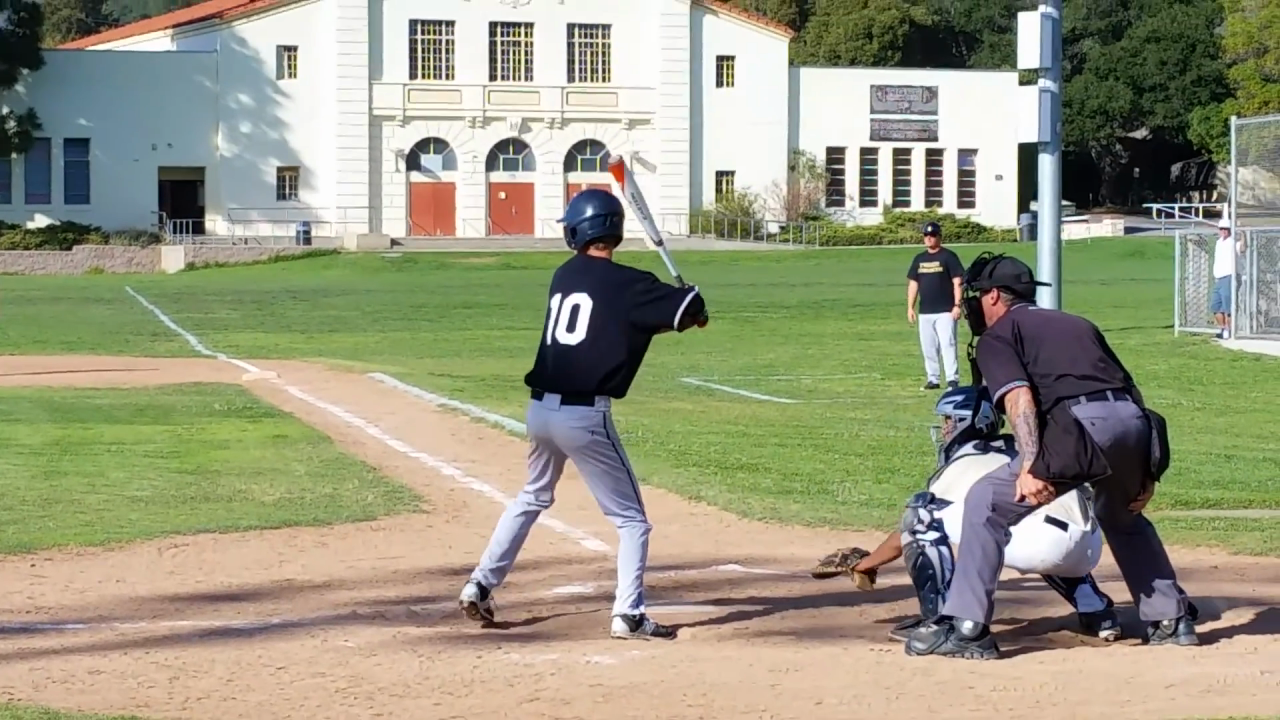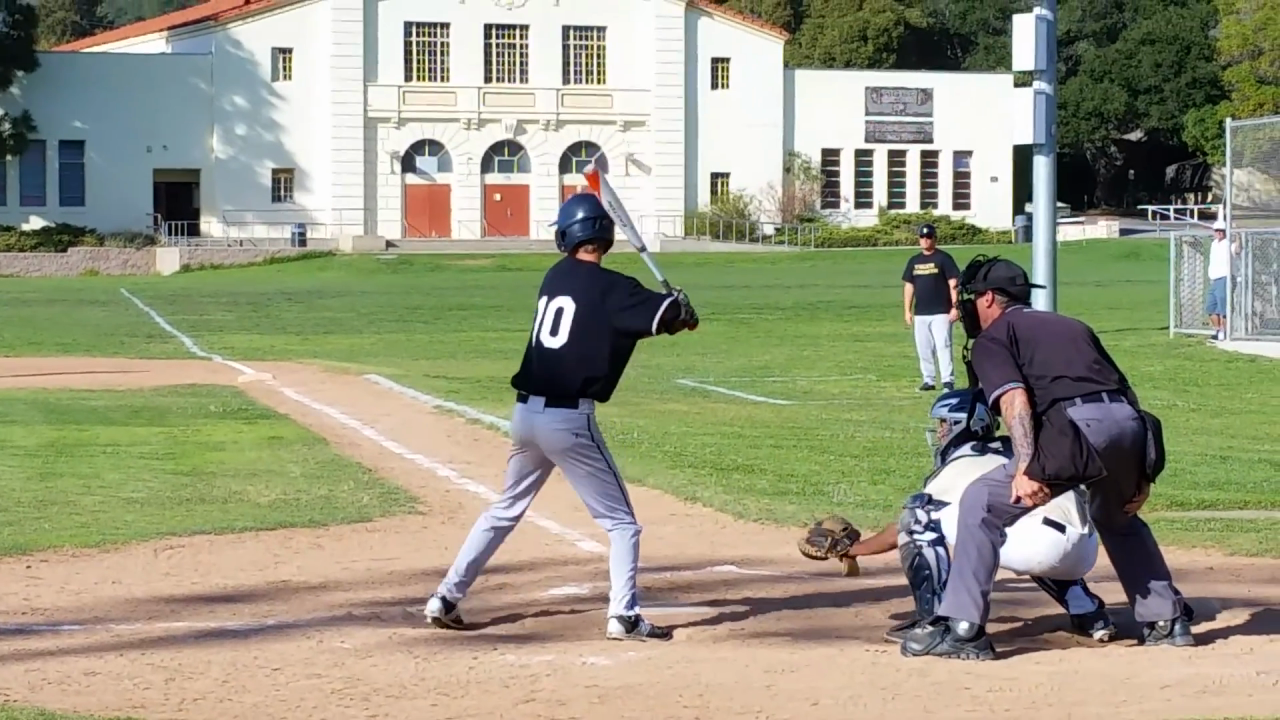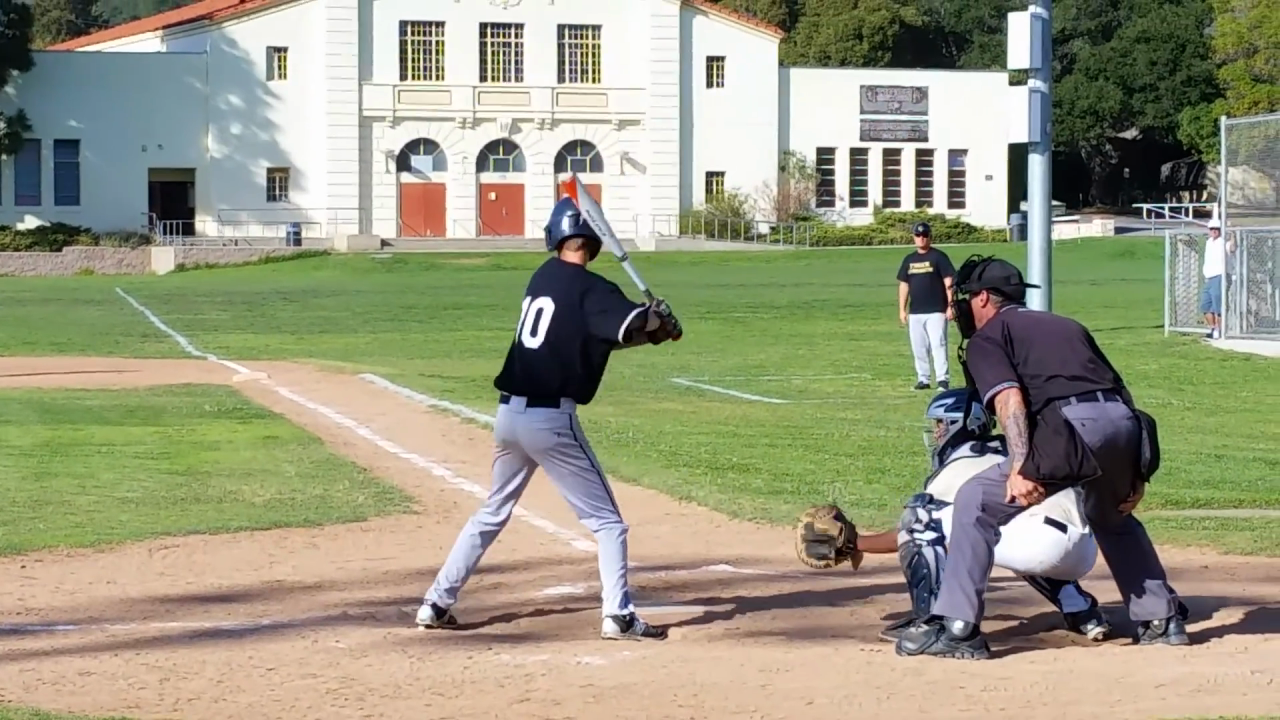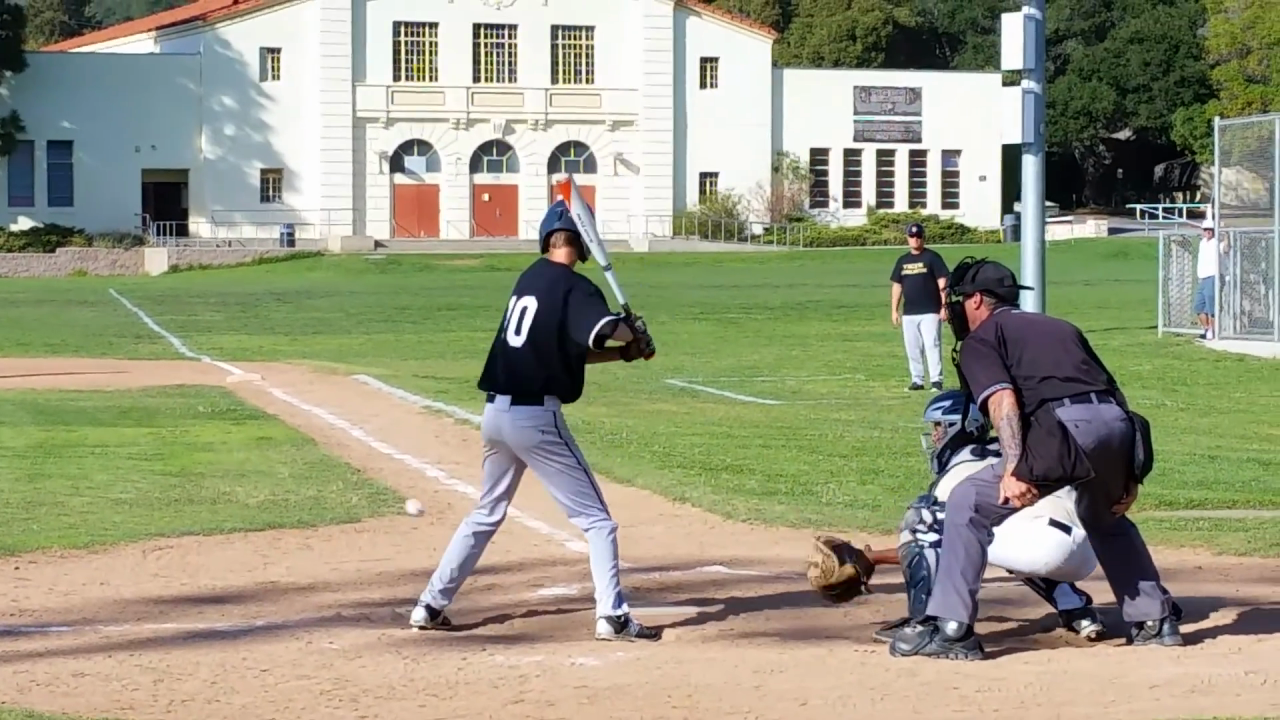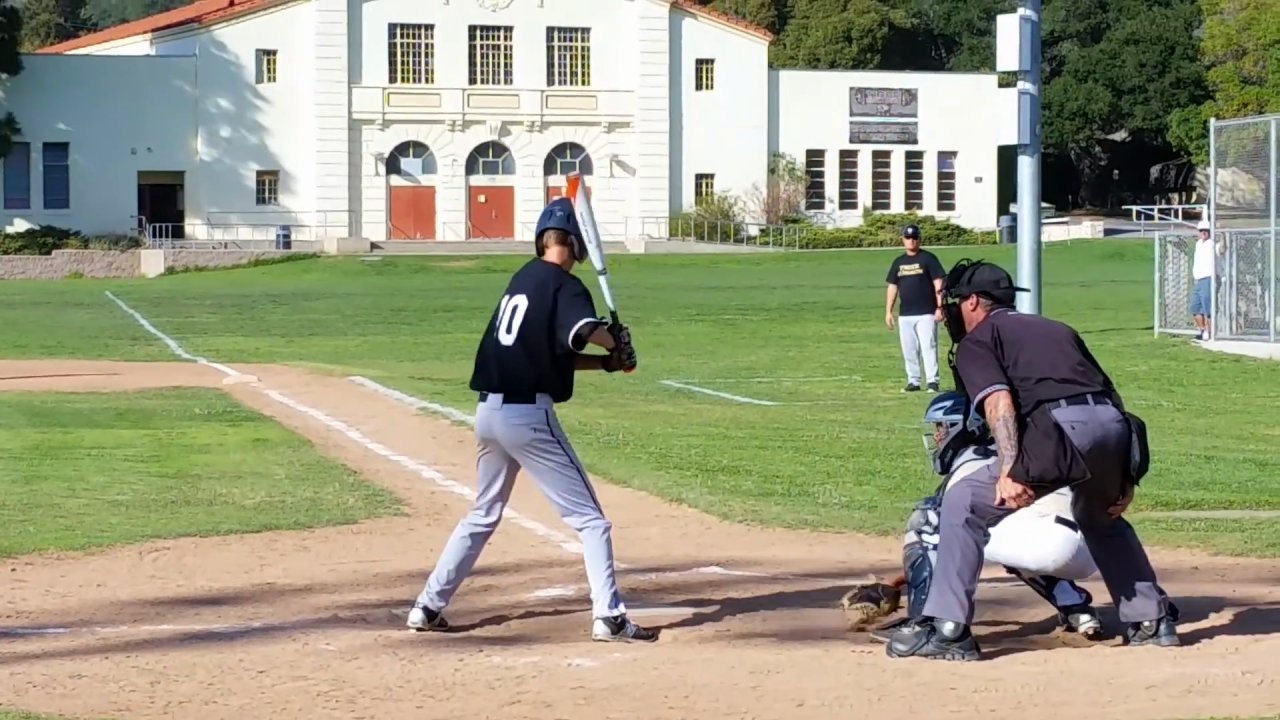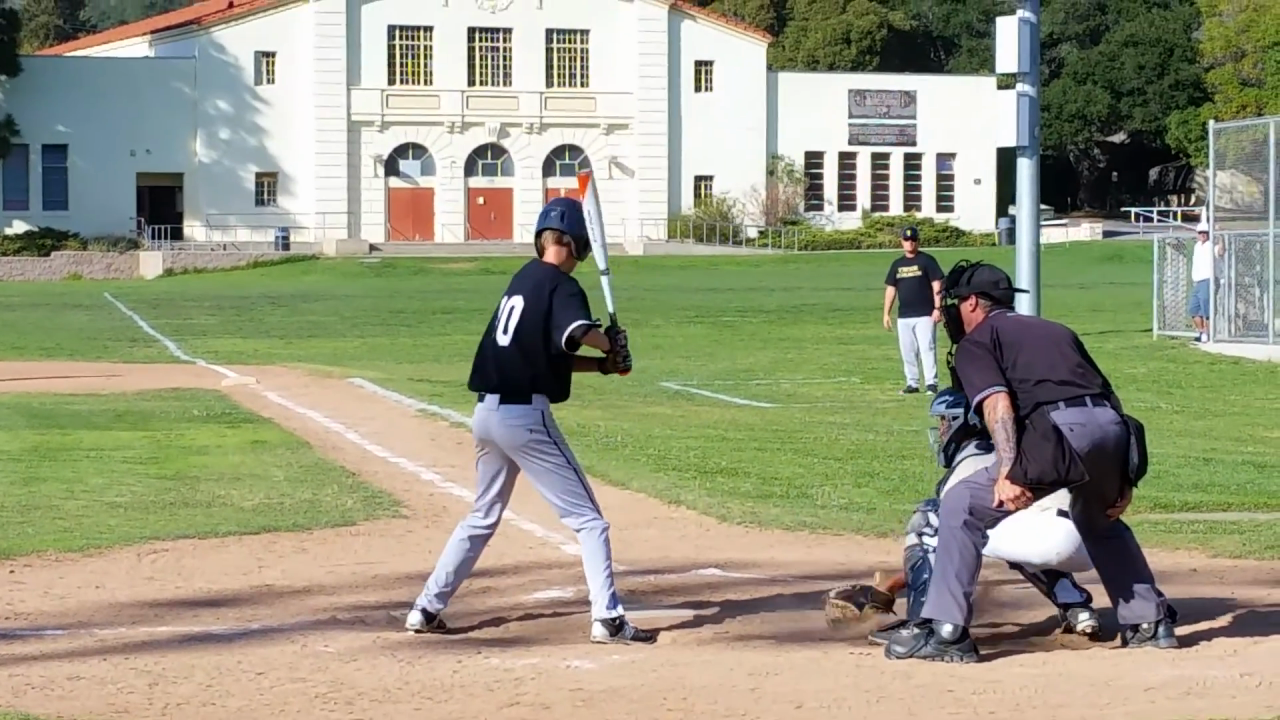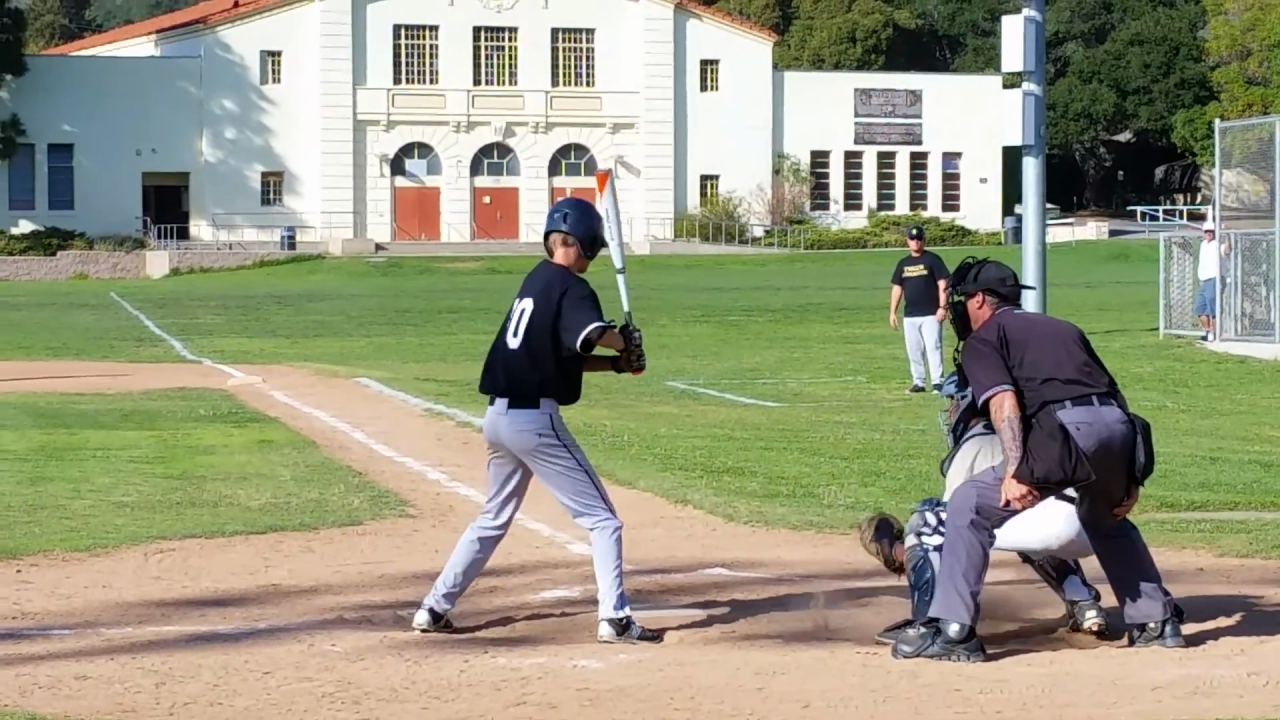
dt=0.1s
person 1, frame 1
left shoulder: (563, 275)
right shoulder: (626, 283)
right elbow: (692, 306)
left wrist: (668, 317)
right wrist: (685, 310)
left hip: (541, 409)
right hip: (585, 415)
left knee: (533, 498)
right knee: (631, 519)
left ankle: (481, 584)
right ankle: (628, 615)
person 1, frame 2
left shoulder: (555, 276)
right shoulder: (611, 286)
right elbow: (668, 314)
left wrist: (662, 319)
right wrist: (681, 311)
left hip: (526, 412)
right hip: (569, 418)
left knee: (506, 510)
right knee: (620, 521)
left ankle: (445, 597)
right ankle: (625, 616)
person 1, frame 3
left shoulder: (542, 276)
right shoulder: (591, 288)
right elbow: (633, 323)
left wrist: (647, 331)
right wrist: (661, 322)
left hip: (509, 413)
right hip: (551, 418)
left knee: (492, 514)
right knee: (607, 521)
left ankle: (436, 602)
right ankle: (618, 615)
person 1, frame 4
left shoulder: (530, 277)
right shoulder: (575, 286)
right elbow: (599, 332)
left wrist: (621, 352)
right wrist: (634, 336)
left hip: (496, 412)
right hip: (536, 417)
left knee: (485, 515)
right knee: (596, 519)
left ankle: (430, 605)
right ankle: (612, 616)
person 1, frame 5
left shoulder: (522, 277)
right shoulder: (565, 285)
right elbow: (581, 332)
left wrist: (608, 360)
right wrist: (616, 342)
left hip: (489, 411)
right hip: (528, 415)
left knee: (481, 516)
right knee: (589, 519)
left ankle: (428, 606)
right ankle: (609, 616)
person 1, frame 6
left shoulder: (524, 277)
right shoulder: (561, 285)
right elbow: (574, 334)
left wrist: (603, 363)
right wrist: (611, 342)
left hip: (487, 412)
right hip: (525, 415)
left knee: (480, 519)
right knee: (588, 519)
left ankle: (426, 608)
right ankle: (608, 618)
person 1, frame 7
left shoulder: (536, 279)
right shoulder: (571, 287)
right elbow: (589, 335)
left wrist: (617, 363)
right wrist: (625, 342)
left hip: (498, 415)
right hip: (534, 419)
left knee: (492, 519)
right knee: (602, 519)
left ankle: (434, 608)
right ankle: (614, 617)
person 2, frame 1
left shoulder: (997, 335)
right shoulder: (1079, 323)
left elbow: (1019, 398)
left wrist: (1031, 466)
right wrist: (1142, 470)
left hip: (1082, 427)
right hip: (1134, 423)
left knee: (987, 503)
right knee: (1123, 516)
left ankle: (967, 628)
right ankle: (1171, 620)
person 2, frame 2
left shoulder: (992, 337)
right shoulder: (1073, 325)
left elbow: (1015, 399)
left wrist: (1026, 467)
right wrist: (1138, 472)
left hip: (1078, 428)
right hip: (1130, 426)
left knee: (981, 504)
right knee: (1118, 518)
left ankle: (962, 629)
right ankle: (1166, 621)
person 2, frame 3
left shoulder: (987, 336)
right shoulder: (1068, 324)
left elbow: (1009, 399)
left wrist: (1021, 467)
right wrist: (1133, 471)
left hip: (1072, 428)
right hip: (1124, 424)
left knee: (976, 503)
right knee: (1113, 517)
left ankle: (957, 628)
right ankle: (1162, 620)
person 2, frame 4
left shoulder: (980, 338)
right shoulder: (1062, 326)
left elbow: (1003, 400)
left wrist: (1014, 468)
right wrist: (1127, 472)
left hip: (1067, 429)
right hip: (1119, 426)
left knee: (969, 504)
right knee: (1106, 518)
left ankle: (952, 630)
right ankle: (1155, 620)
person 2, frame 5
left shoulder: (976, 340)
right shoulder: (1058, 328)
left elbow: (999, 401)
left wrist: (1010, 469)
right wrist: (1122, 473)
left hip: (1062, 430)
right hip: (1113, 427)
left knee: (964, 504)
right knee: (1102, 519)
left ankle: (948, 630)
right ankle: (1151, 620)
person 2, frame 6
left shoulder: (975, 341)
right shoulder: (1057, 330)
left elbow: (998, 403)
left wrist: (1009, 471)
right wrist: (1120, 476)
left hip: (1061, 433)
right hip: (1113, 430)
left knee: (962, 506)
right knee: (1100, 521)
left ankle: (946, 632)
right ankle: (1150, 622)
person 2, frame 7
left shoulder: (981, 338)
right shoulder: (1064, 327)
left elbow: (1004, 402)
left wrist: (1015, 471)
right wrist: (1127, 475)
left hip: (1067, 432)
right hip: (1119, 428)
left knee: (970, 506)
right knee: (1106, 519)
left ankle: (954, 632)
right ankle: (1156, 622)
person 3, frame 1
left shoulder: (964, 464)
right shoulder: (1020, 449)
left elbow: (917, 523)
left wrist: (866, 562)
left hip: (1049, 542)
right hip: (1088, 548)
left knee: (921, 512)
right ankle: (1097, 613)
person 3, frame 2
left shoulder: (959, 466)
right shoulder: (1014, 451)
left elbow: (915, 526)
left wrist: (857, 548)
left hip: (1047, 544)
right hip: (1084, 549)
left knee: (920, 513)
right ankle: (1089, 614)
person 3, frame 3
left shoulder: (959, 467)
right shoulder: (1011, 452)
left elbow: (915, 524)
left wrist: (860, 542)
left hip: (1048, 544)
right hip: (1084, 550)
left knee: (921, 513)
right ankle: (1082, 613)
person 3, frame 4
left shoulder: (961, 473)
left elbow: (927, 535)
left wrist: (875, 558)
left hip: (1051, 544)
right hip: (1085, 551)
left knee: (923, 516)
left ankle: (925, 622)
right ankle: (1077, 612)
person 3, frame 5
left shoulder: (966, 472)
left wrist: (895, 582)
left hip: (1057, 541)
right hip: (1086, 551)
left knee: (929, 517)
right ankle: (1076, 609)
person 3, frame 6
left shoulder: (967, 468)
left wrist: (886, 587)
left hip: (1051, 537)
right hip: (1085, 545)
left knee: (929, 519)
right knee: (1013, 547)
right ankle: (1076, 609)
person 3, frame 7
left shoulder: (971, 448)
left wrist: (903, 553)
left hip: (1054, 519)
right hip: (1082, 526)
left knee: (929, 519)
right ankle: (1085, 605)
